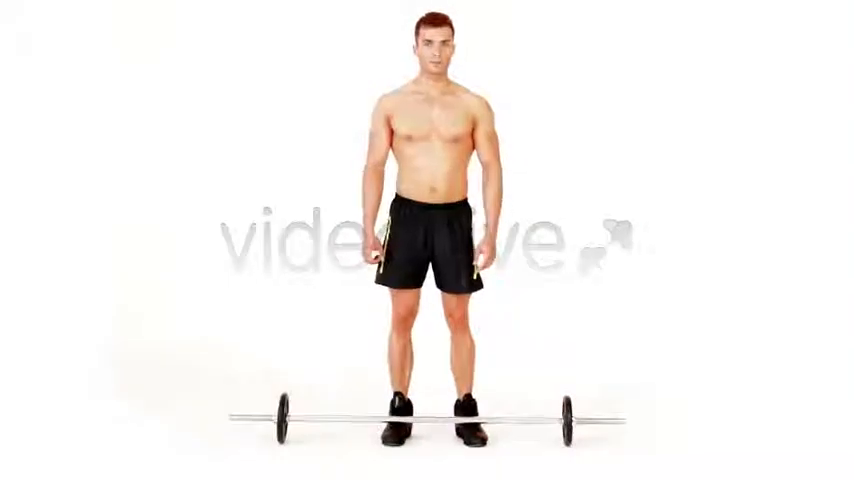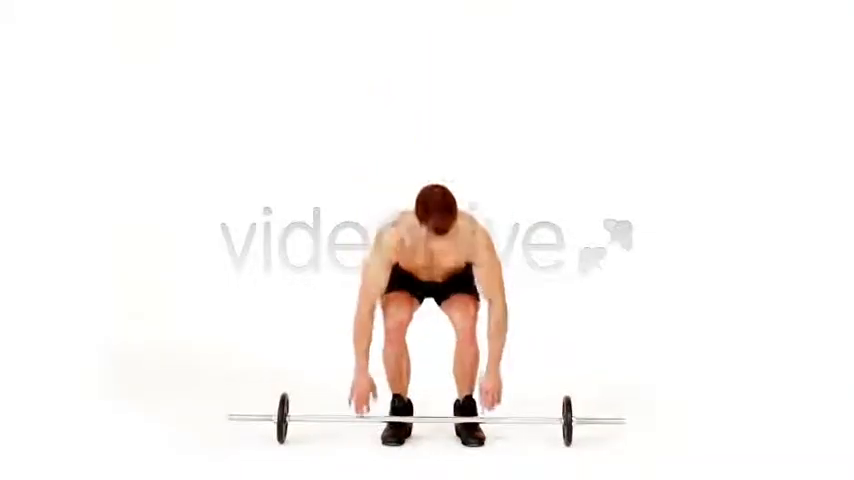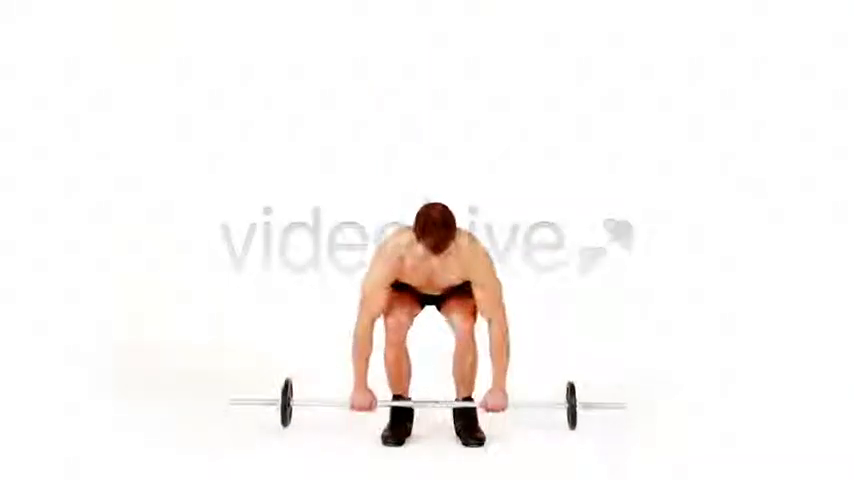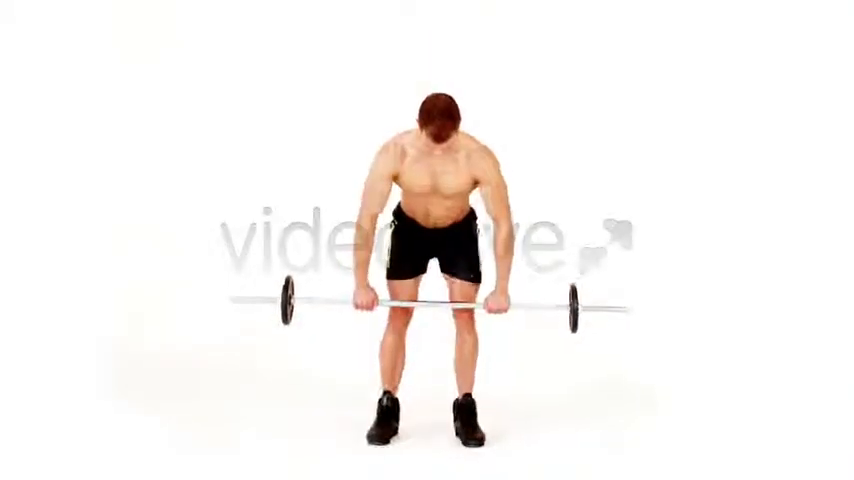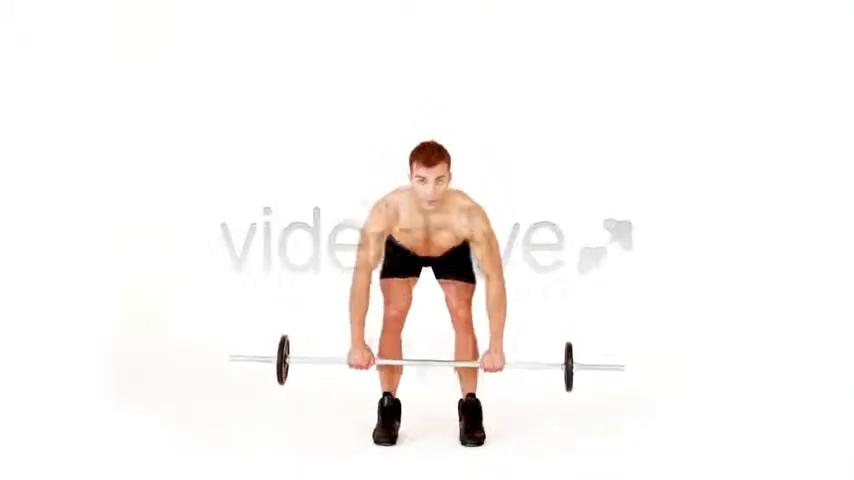
dt=1s
person 1, frame 1
left shoulder: (475, 106)
right shoulder: (390, 103)
left elbow: (492, 169)
right elbow: (374, 168)
left wrist: (490, 234)
right wrist: (368, 230)
left hip: (455, 218)
right hip: (406, 216)
left knee: (458, 320)
right knee: (402, 319)
left ankle: (466, 409)
right ankle: (400, 409)
person 1, frame 2
left shoulder: (474, 236)
right shoulder: (392, 237)
left elbow: (497, 302)
right elbow: (366, 304)
left wrist: (493, 370)
right wrist: (361, 372)
left hip: (455, 277)
right hip: (406, 275)
left knee: (466, 327)
right knee: (394, 325)
left ankle: (465, 409)
right ankle: (400, 408)
person 1, frame 3
left shoulder: (474, 255)
right shoulder: (391, 253)
left elbow: (497, 320)
right elbow: (365, 320)
left wrist: (498, 387)
right wrist: (360, 386)
left hip: (456, 288)
right hip: (406, 287)
left knee: (465, 330)
right knee: (394, 328)
left ankle: (464, 409)
right ankle: (400, 409)
person 1, frame 4
left shoulder: (479, 157)
right shoulder: (393, 153)
left elbow: (503, 222)
right elbow: (366, 217)
left wrist: (501, 288)
right wrist: (361, 282)
left hip: (459, 231)
right hip: (409, 229)
left knee: (464, 318)
right knee: (398, 317)
left ankle: (465, 407)
right ankle: (387, 408)
person 1, frame 5
left shoulder: (470, 215)
right shoulder: (386, 211)
left elbow: (494, 279)
right elbow: (362, 275)
left wrist: (496, 347)
right wrist: (357, 343)
left hip: (452, 252)
right hip: (402, 250)
left knee: (462, 317)
right knee: (393, 316)
left ankle: (469, 407)
right ankle: (388, 407)
